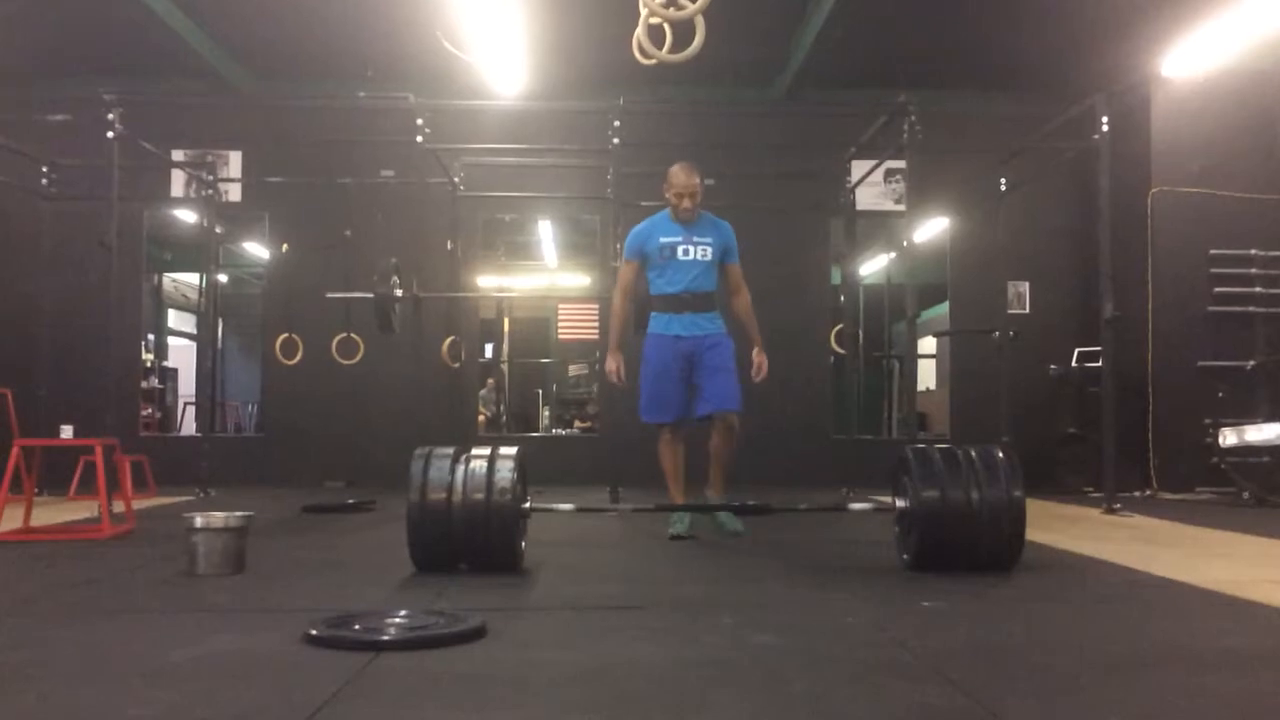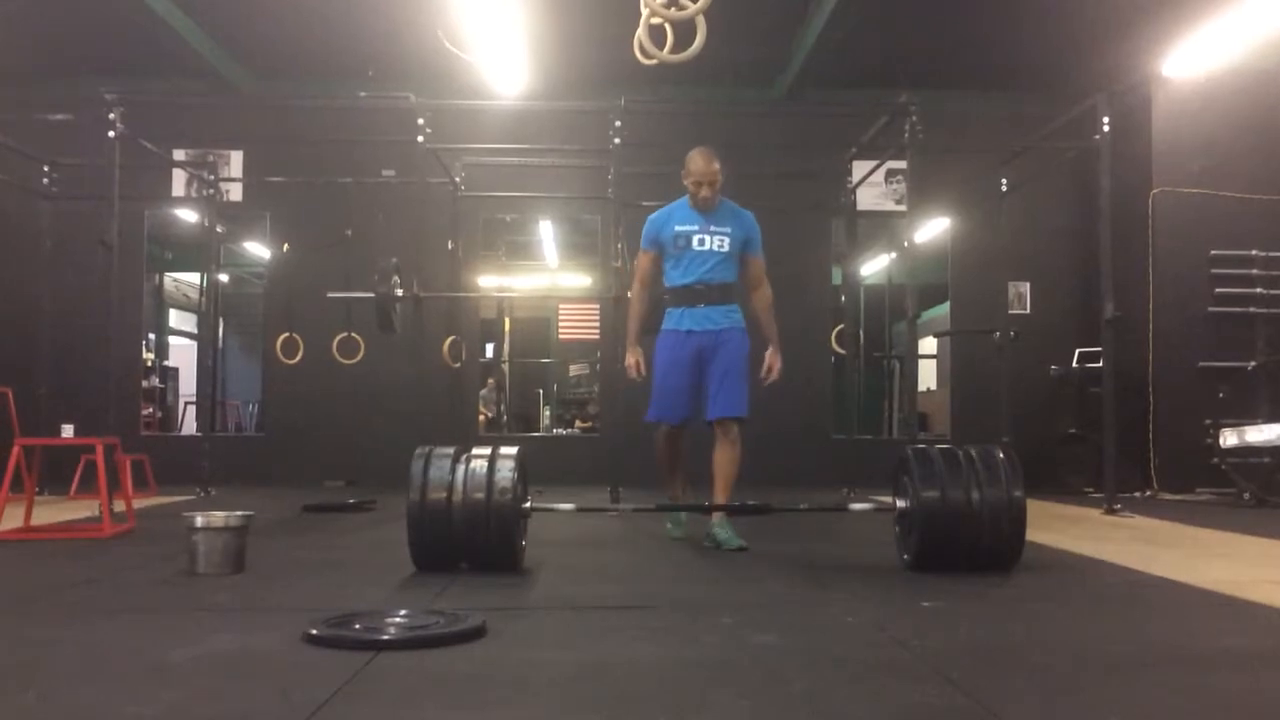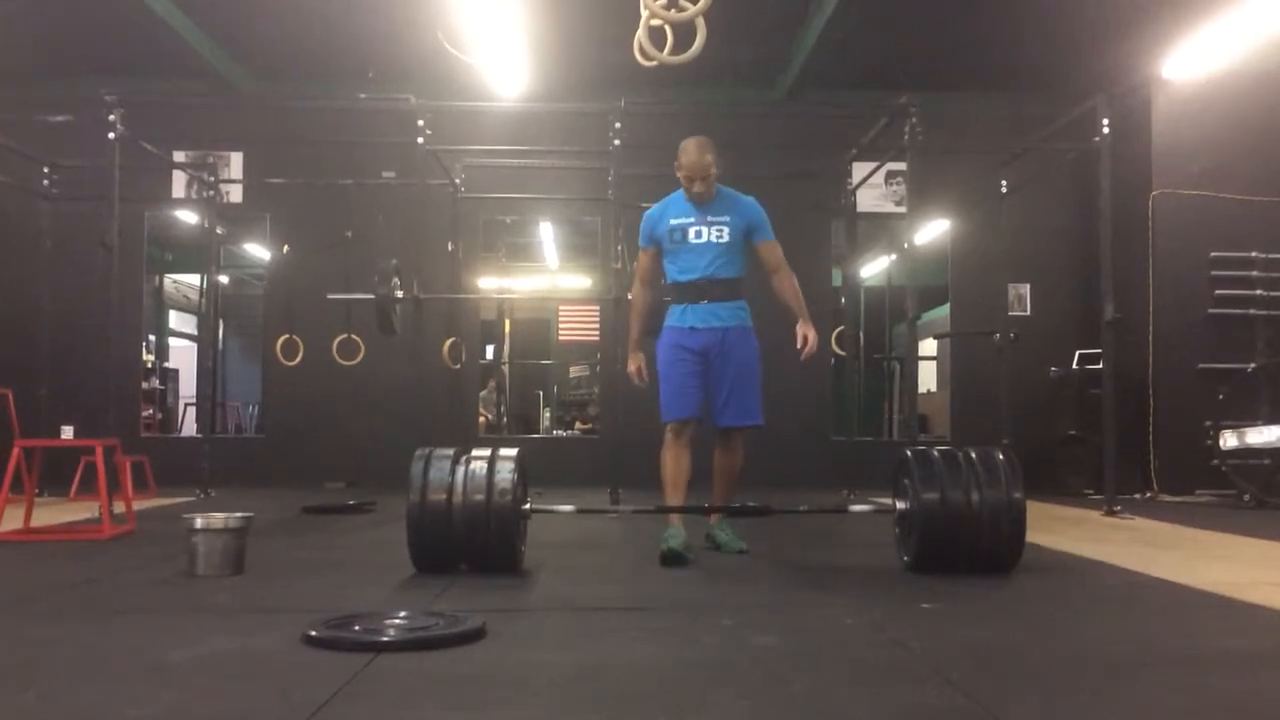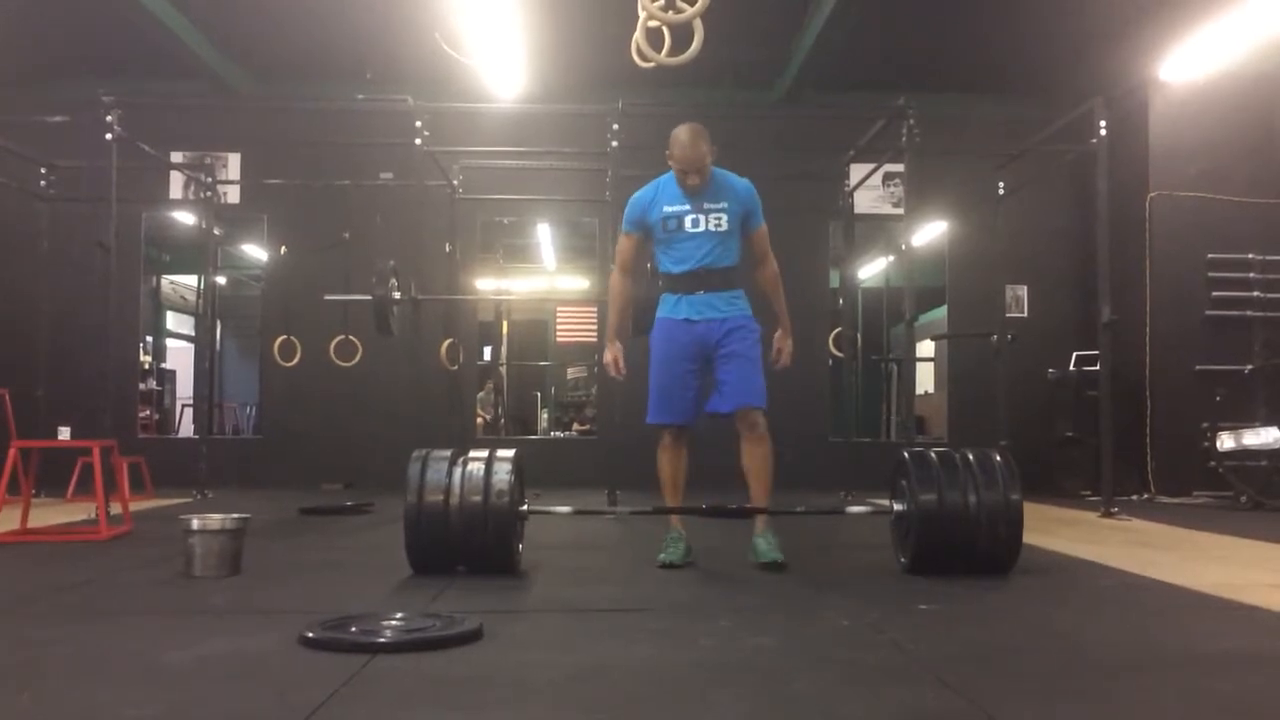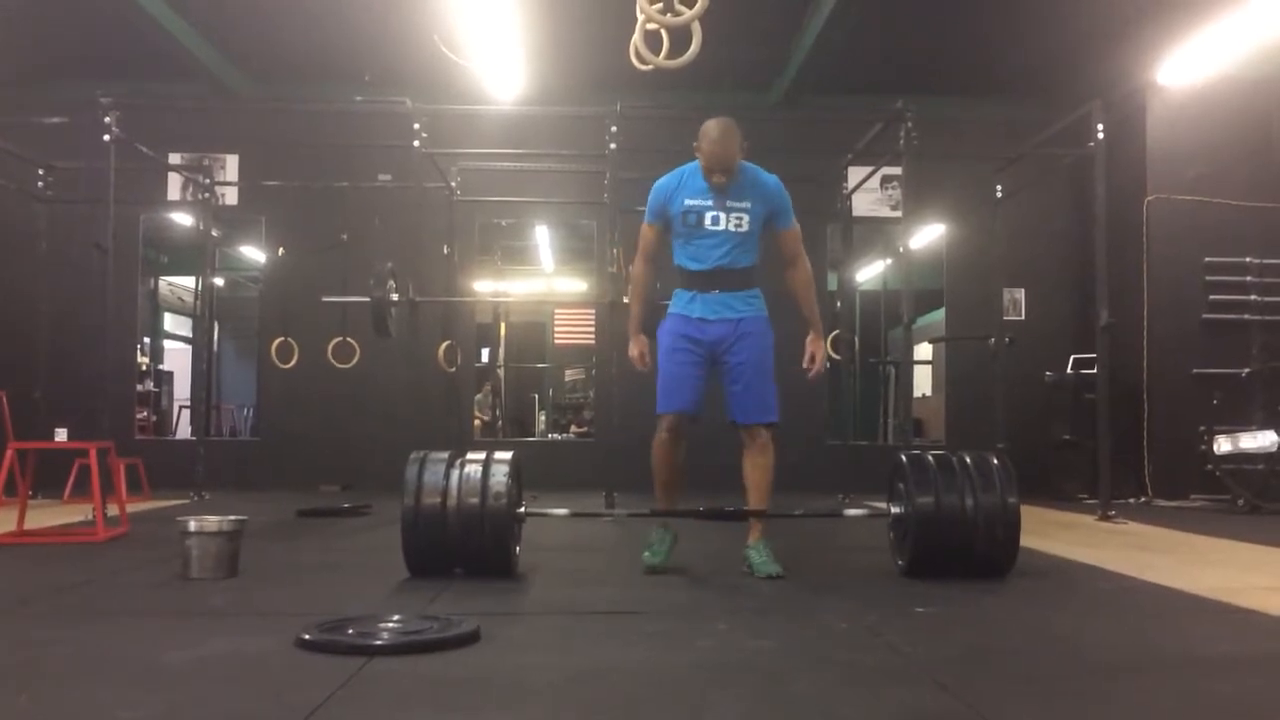
dt=0.4s
person 1, frame 1
left shoulder: (721, 232)
right shoulder: (643, 234)
left elbow: (738, 292)
right elbow: (623, 294)
left wrist: (758, 344)
right wrist: (613, 349)
left hip: (711, 333)
right hip: (664, 335)
left knee: (726, 417)
right knee: (670, 426)
left ankle: (716, 494)
right ankle: (680, 509)
person 1, frame 2
left shoulder: (743, 222)
right shoulder: (660, 222)
left elbow: (759, 287)
right elbow: (642, 285)
left wrist: (774, 344)
right wrist: (632, 343)
left hip: (727, 331)
right hip: (678, 330)
left knee: (727, 424)
right knee: (669, 425)
left ankle: (719, 520)
right ankle: (676, 495)
person 1, frame 3
left shoulder: (746, 209)
right shoulder: (656, 217)
left elbow: (777, 269)
right elbow: (643, 285)
left wrist: (804, 319)
right wrist: (634, 347)
left hip: (733, 327)
right hip: (680, 329)
left knee: (731, 431)
right knee: (678, 426)
left ankle: (716, 520)
right ankle: (675, 528)
person 1, frame 4
left shoulder: (741, 193)
right shoulder: (645, 201)
left elbow: (764, 262)
right elbow: (622, 271)
left wrist: (784, 326)
right wrist: (611, 338)
left hip: (732, 316)
right hip: (675, 320)
left knee: (751, 418)
right knee: (672, 429)
left ankle: (762, 527)
right ankle: (676, 532)
person 1, frame 5
left shoulder: (769, 190)
right shoulder: (667, 189)
left elbow: (795, 262)
right elbow: (645, 261)
left wrist: (815, 331)
right wrist: (634, 331)
left hip: (746, 318)
right hip: (686, 316)
left knee: (756, 429)
right knee: (670, 421)
left ankle: (755, 541)
right ankle: (663, 525)
